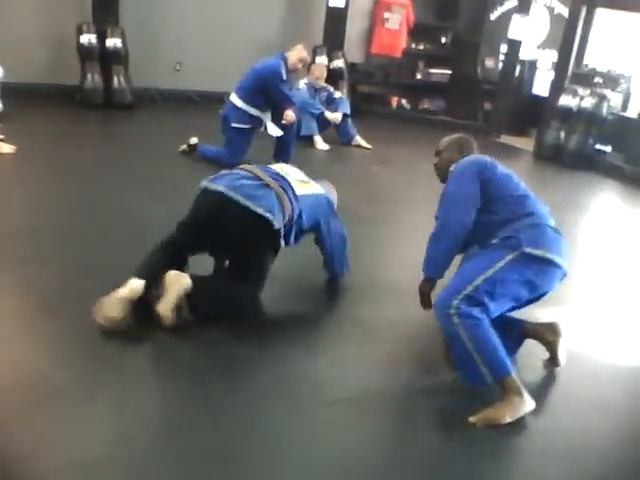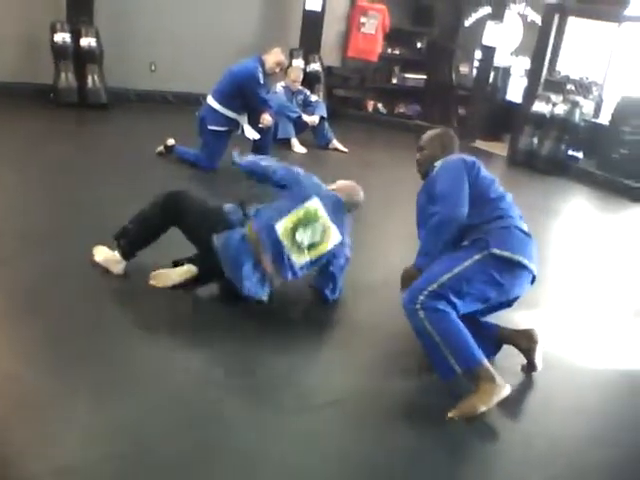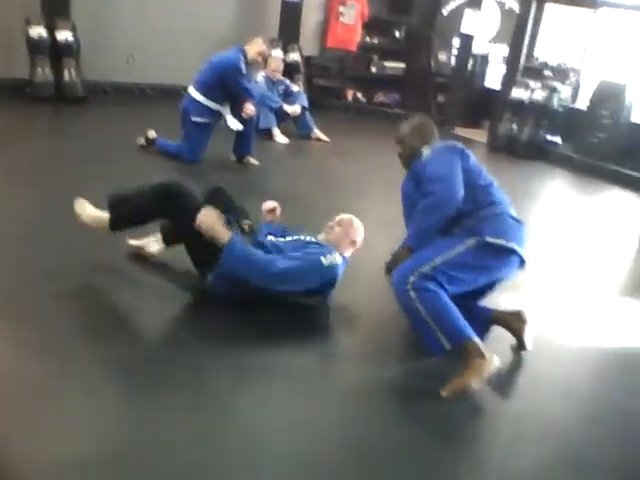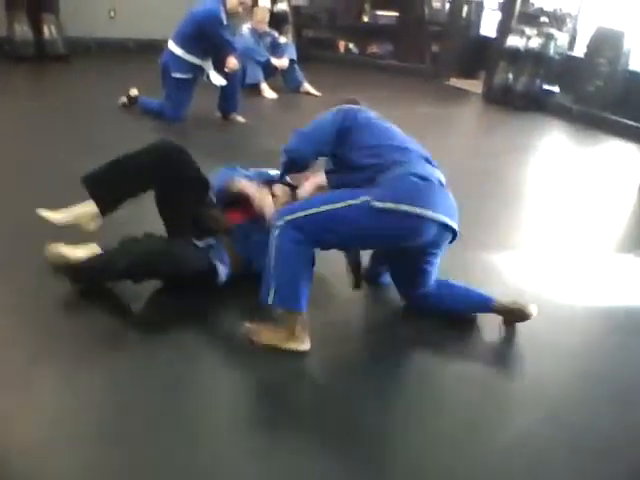
dt=0.7s
person 1, frame 1
left shoulder: (466, 169)
right shoulder: (480, 174)
left elbow: (453, 224)
right elbow: (470, 232)
left wrist: (430, 275)
left hip: (528, 250)
right hip: (542, 255)
left knee: (453, 306)
right knee: (467, 309)
left ankle: (514, 394)
right ankle: (540, 332)
person 1, frame 2
left shoulder: (450, 167)
right shoulder: (448, 177)
left elbow: (449, 217)
left wrist: (419, 266)
right wrist: (420, 274)
left hip: (499, 252)
right hip: (515, 260)
left knee: (421, 302)
right knee: (440, 313)
left ankle: (487, 382)
right ankle: (517, 337)
person 1, frame 3
left shoulder: (439, 154)
right shoulder: (420, 174)
left elbow: (445, 199)
left wrist: (408, 247)
right wrist: (407, 256)
left hip: (490, 237)
right hip: (501, 246)
left knee: (409, 281)
right knee: (432, 302)
left ankle: (476, 357)
right ankle: (506, 320)
person 1, frame 4
left shoulder: (341, 116)
left elbow: (299, 150)
left wrist: (288, 168)
right wrist: (379, 268)
left hip: (399, 202)
right hip: (438, 211)
left knee: (290, 224)
right knee: (418, 290)
left ankle: (292, 329)
right ankle: (504, 308)
person 2, frame 1
left shoulder: (281, 169)
right shoulder: (324, 203)
right elbow: (336, 258)
left wrist: (219, 254)
right wrist: (334, 278)
left hip: (218, 190)
right hip: (259, 216)
left knee: (173, 247)
right knee: (243, 292)
left ankle: (137, 284)
right ankle: (187, 284)
person 2, frame 2
left shoulder: (311, 186)
right shoulder: (342, 241)
left elbow: (269, 169)
right elbow: (329, 293)
left wrist: (245, 159)
right wrist: (314, 269)
left hip: (239, 249)
right hip: (254, 285)
left knee: (175, 201)
left ankle: (119, 256)
right ankle: (192, 270)
person 2, frame 3
left shoulder: (325, 268)
right shoulder: (325, 253)
left elbow: (266, 272)
left wrist: (222, 236)
right wrist: (271, 223)
left hip: (230, 272)
left knee: (173, 194)
right knee: (218, 196)
left ankle: (108, 219)
right ankle: (162, 240)
person 2, frame 4
right shoulder: (276, 180)
left elbow: (263, 263)
right elbow: (229, 176)
right wrist: (248, 188)
left hip: (218, 252)
right hip: (206, 217)
left knee: (155, 255)
right knee: (169, 153)
left ankle: (90, 263)
right ankle: (92, 209)
person 3, frame 1
left shoulder: (280, 65)
right shoulder: (274, 68)
left elbow: (284, 97)
right elbow: (282, 97)
left wrist: (289, 110)
right wrist: (289, 108)
left hip: (254, 113)
right hip: (240, 115)
left knee: (288, 120)
right knee: (231, 161)
left ankle: (282, 162)
right ankle: (194, 146)
person 3, frame 2
left shoulder: (256, 67)
right shoulder: (251, 72)
left elbow: (262, 98)
right elbow: (259, 100)
left wrist: (266, 113)
right wrist: (266, 111)
left hip: (231, 114)
right hip: (216, 117)
left knee: (266, 122)
right knee: (208, 164)
right ankle: (171, 146)
person 3, frame 3
left shoulder: (237, 57)
right shoulder: (233, 62)
left elbow: (243, 88)
right elbow: (241, 89)
left wrist: (248, 103)
right wrist: (248, 102)
left hip: (212, 105)
right hip: (199, 108)
left knee: (248, 115)
right knee: (191, 156)
left ankle: (242, 155)
right ankle: (153, 139)
person 3, frame 4
right shoulder: (213, 12)
left elbow: (223, 42)
right elbow: (224, 42)
left wrist: (231, 57)
right wrist: (230, 56)
left hip: (193, 60)
right hip: (179, 64)
left knee: (232, 70)
right knee: (174, 115)
left ankle: (228, 112)
right ankle: (135, 98)
